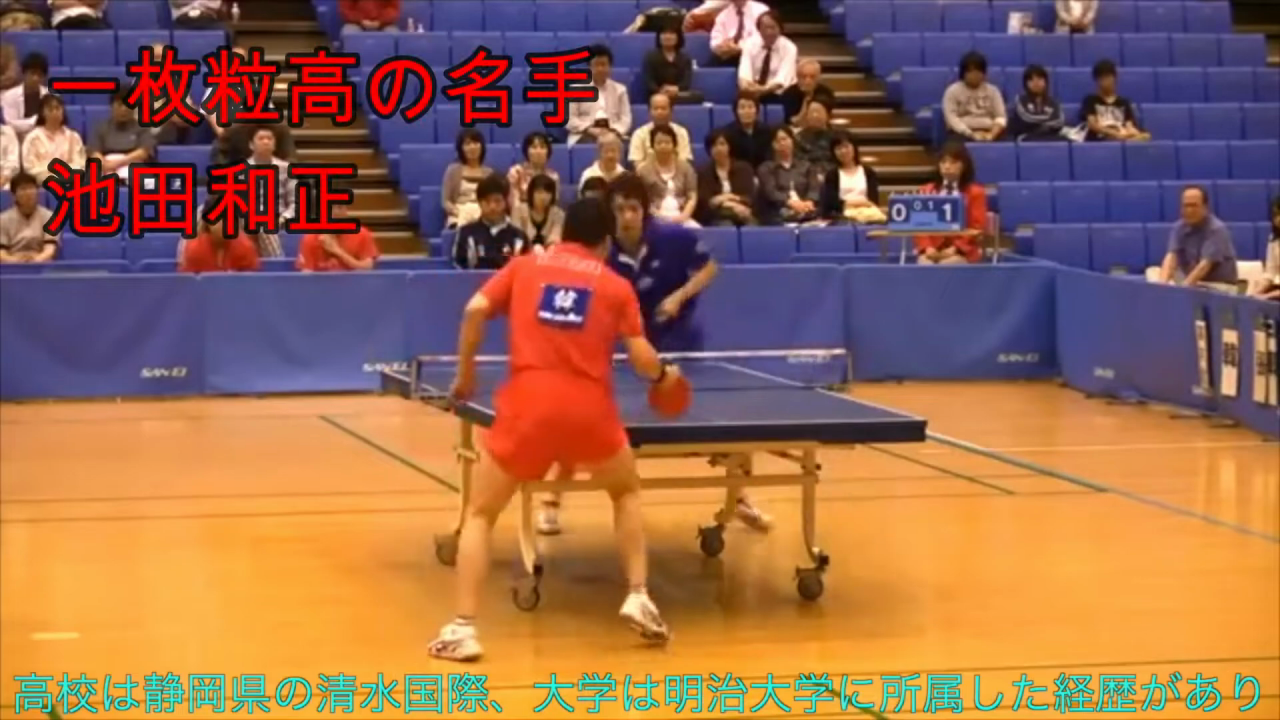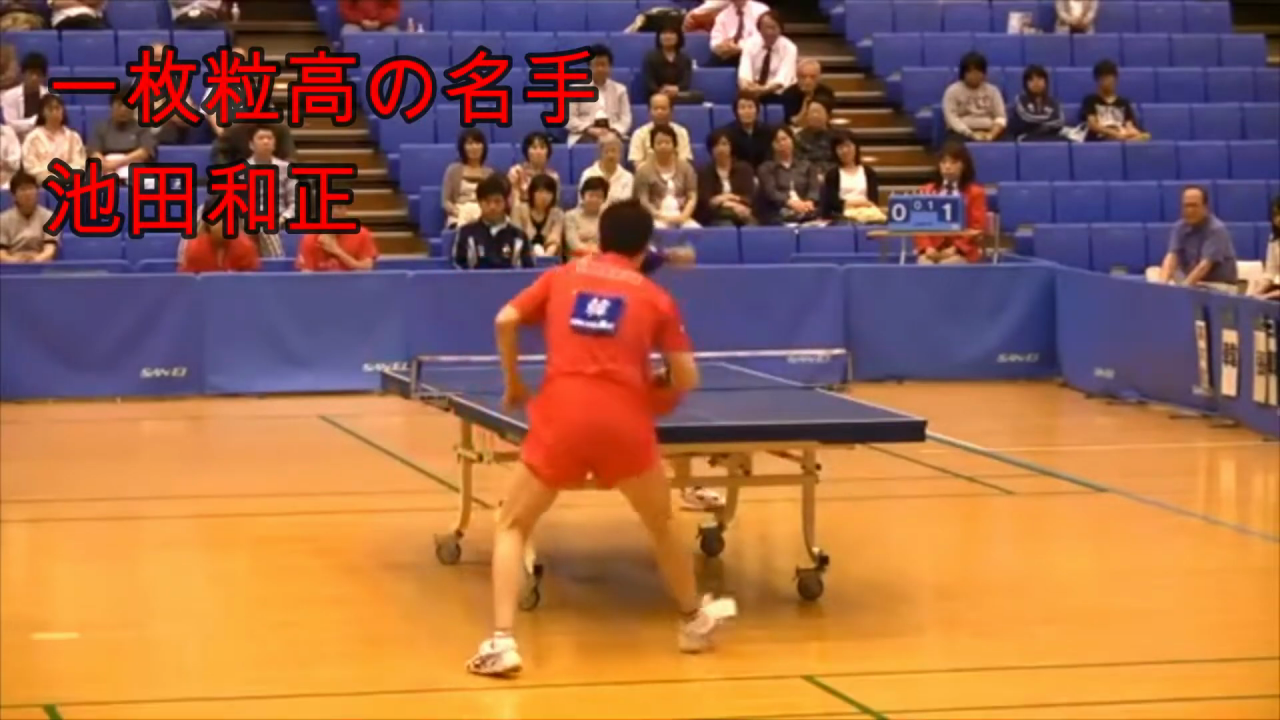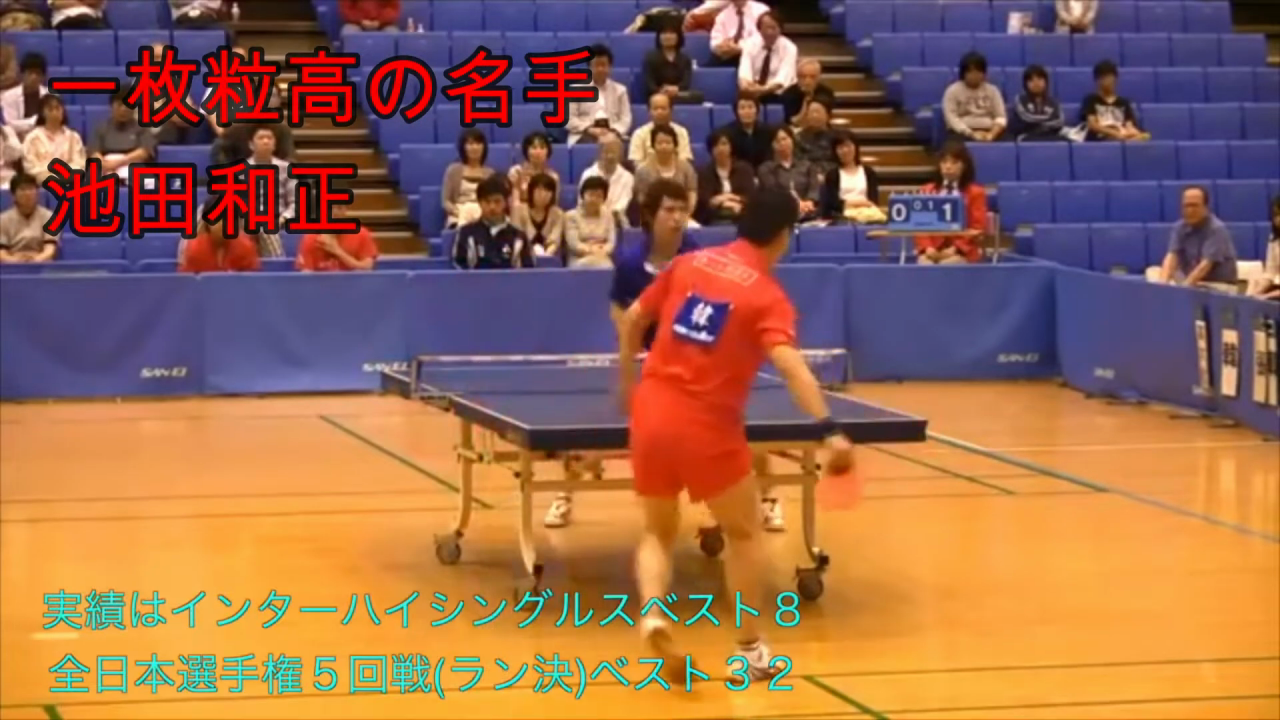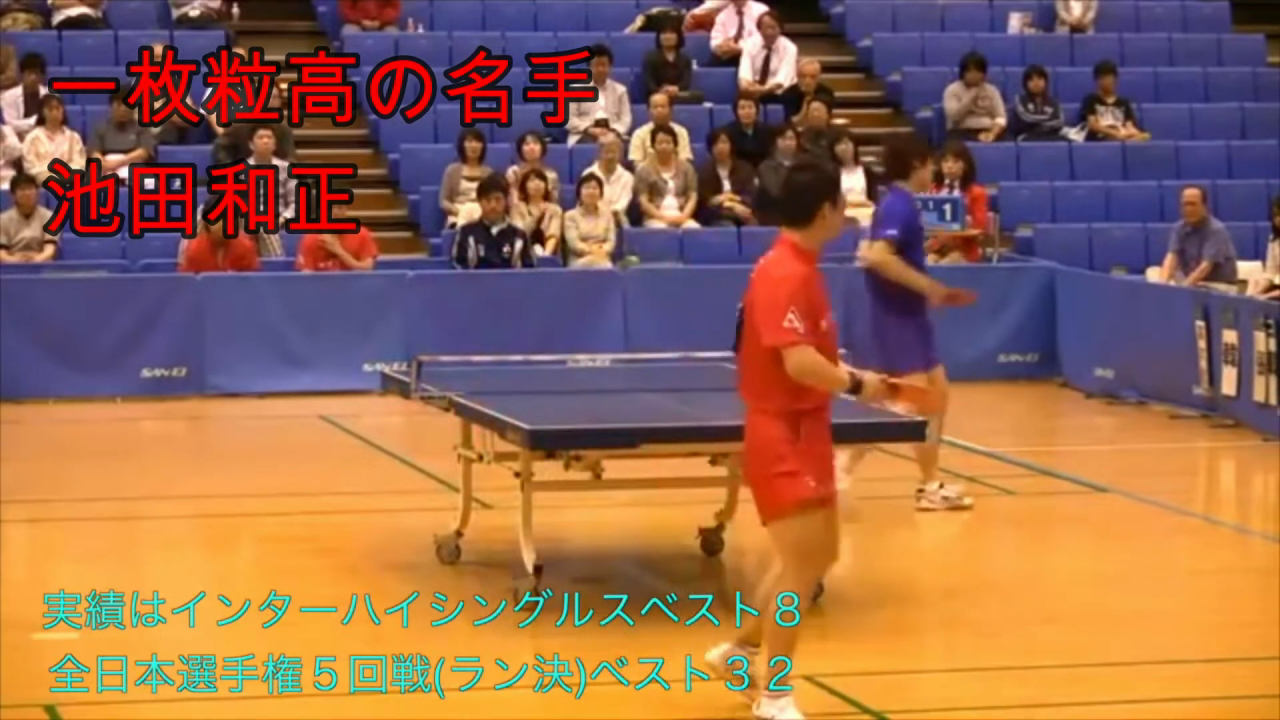
dt=0.7s
person 1, frame 1
left shoulder: (525, 266)
right shoulder: (615, 284)
left elbow: (478, 309)
right elbow: (643, 359)
left wrist: (464, 371)
right wrist: (666, 374)
left hip: (528, 405)
right hip: (590, 407)
left knee: (479, 513)
right knee: (626, 490)
left ankle: (462, 627)
right ankle: (639, 597)
person 1, frame 2
left shoulder: (560, 276)
right shoulder: (656, 298)
left elbow: (505, 321)
right elbow: (688, 379)
left wrist: (513, 382)
right wrist: (664, 387)
left hip: (563, 414)
right hip: (625, 421)
left knee: (511, 527)
right knee: (662, 522)
left ankle: (502, 641)
right ankle: (695, 619)
person 1, frame 3
left shoulder: (689, 262)
right shoulder: (768, 295)
left elbow: (633, 319)
right elbow: (790, 364)
left wrist: (627, 381)
right wrist: (828, 429)
left hip: (652, 415)
right hip: (708, 427)
left knee: (657, 535)
right knee: (744, 533)
left ankle: (653, 617)
right ankle: (751, 651)
person 1, frame 4
left shoulder: (795, 265)
right shoulder: (787, 274)
right elbow: (798, 363)
left wrist: (851, 378)
right wrist: (858, 383)
left hip: (804, 432)
right hip: (786, 440)
left knee: (821, 555)
right knee: (801, 570)
left ankle: (740, 651)
person 2, frame 1
left shoulder: (673, 238)
left elbow: (710, 267)
left wrist: (680, 296)
left hip: (679, 338)
left ankle: (740, 499)
right ankle: (553, 503)
person 2, frame 2
left shoulder: (644, 264)
right shoulder: (586, 275)
left elbow: (679, 257)
left wrist: (676, 255)
left hip: (627, 364)
right hip: (584, 363)
left knee: (670, 417)
right knee: (555, 431)
left ankle: (689, 489)
right ankle: (514, 501)
person 2, frame 3
left shoulder: (702, 259)
right shoulder: (630, 261)
left elbow: (722, 302)
right elbow: (618, 307)
right wrist: (624, 346)
left hip: (699, 352)
right hip: (651, 355)
left knee: (735, 426)
right knee: (610, 425)
left ankle: (766, 498)
right ankle: (565, 496)
person 2, frame 4
left shoulder: (898, 203)
right shoulder: (901, 205)
left elbow: (871, 254)
right elbow: (879, 257)
right wrist: (927, 286)
left hip: (909, 316)
right hip: (898, 317)
left knee: (936, 397)
right knee: (915, 405)
left ankle: (930, 487)
right ankle: (841, 468)
